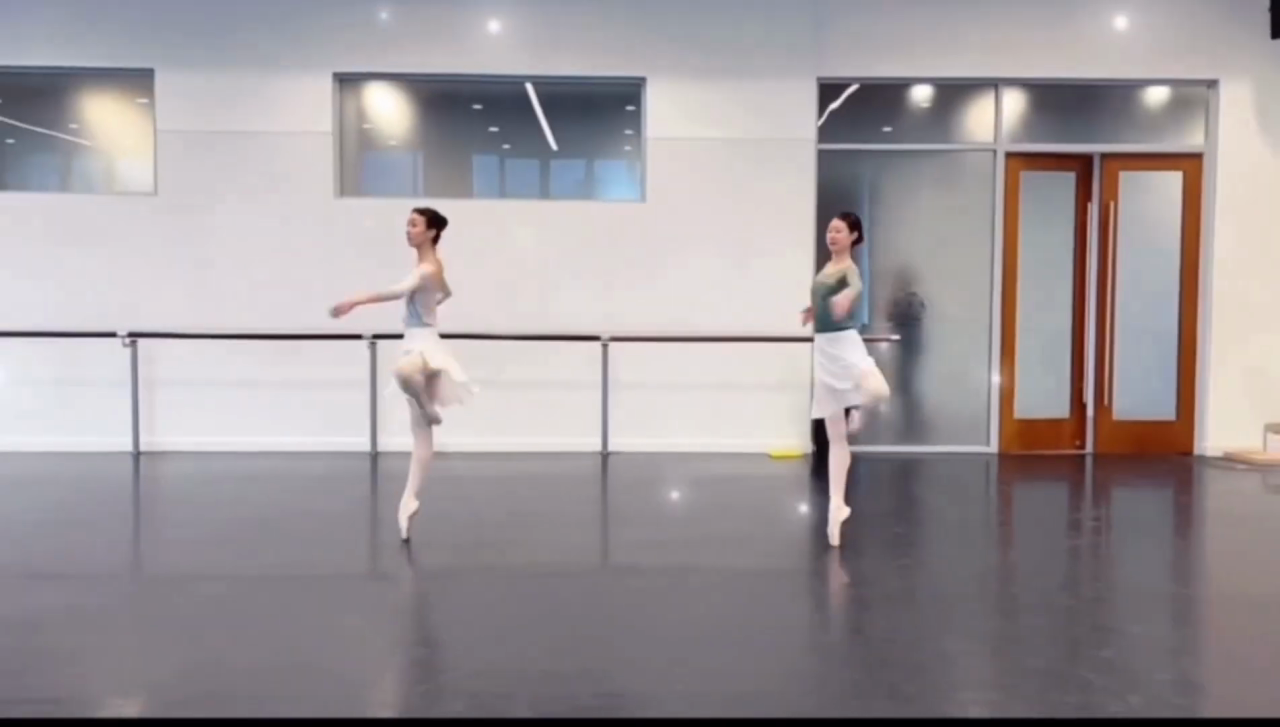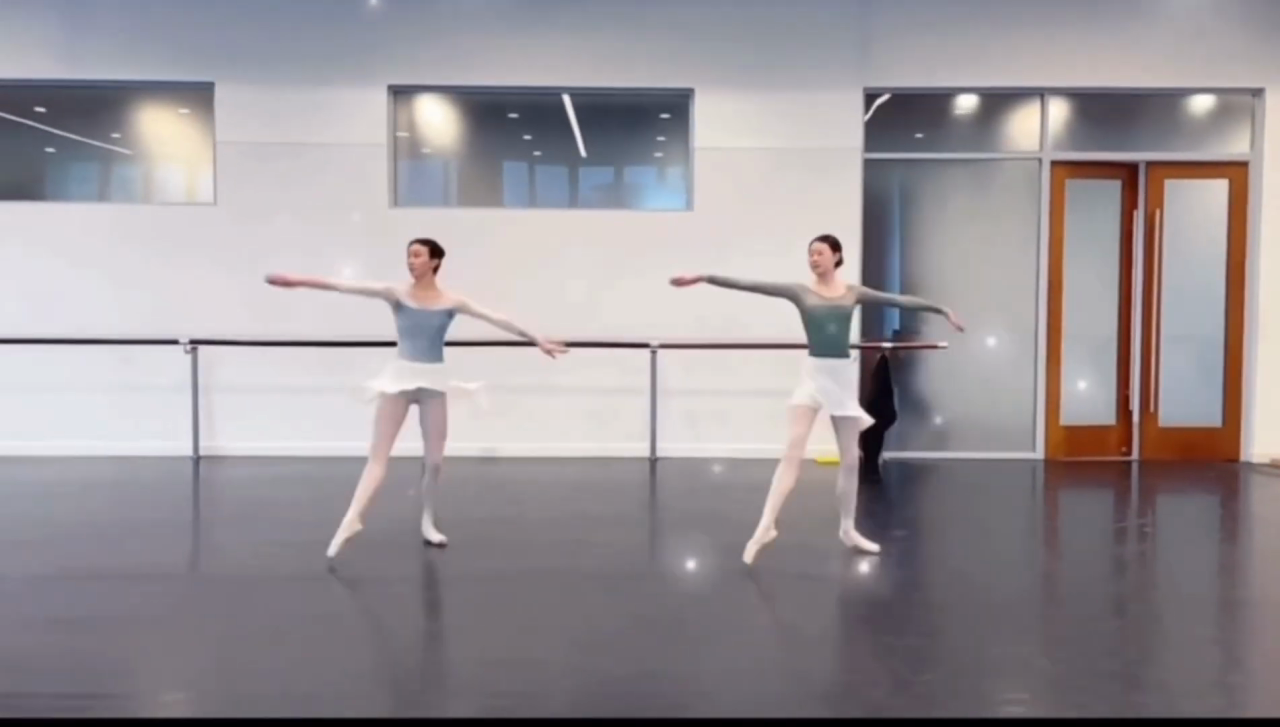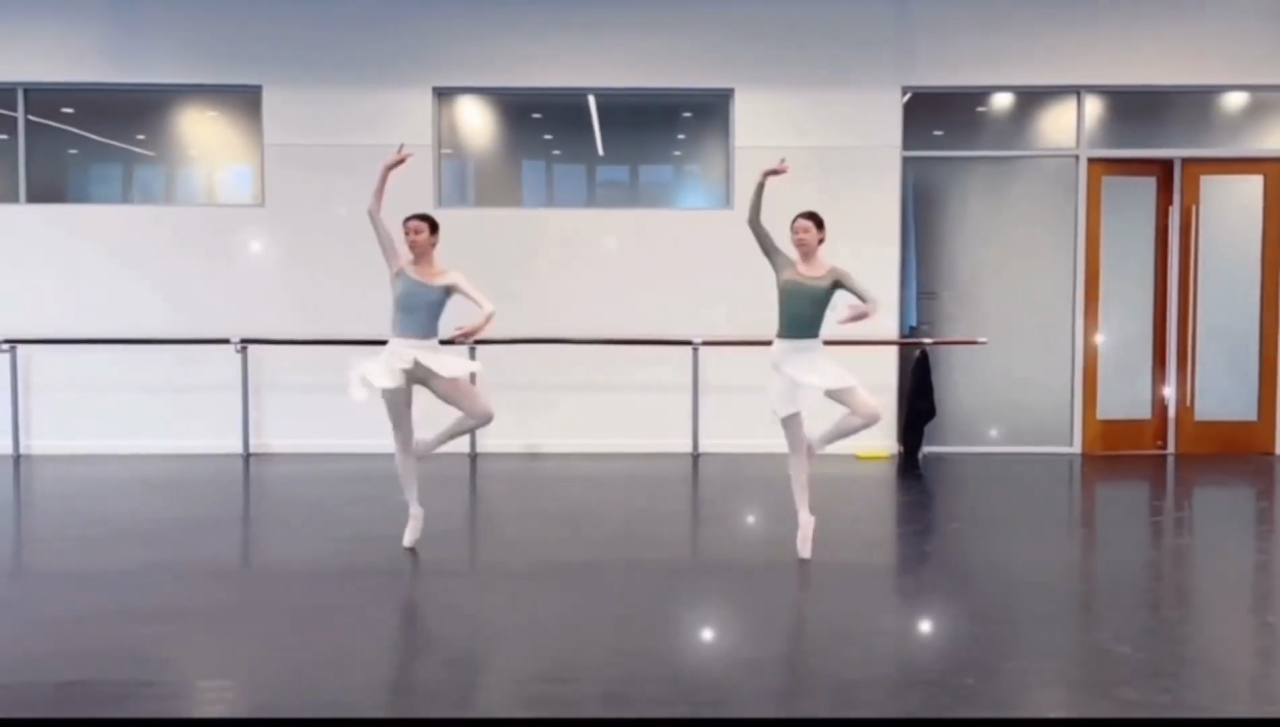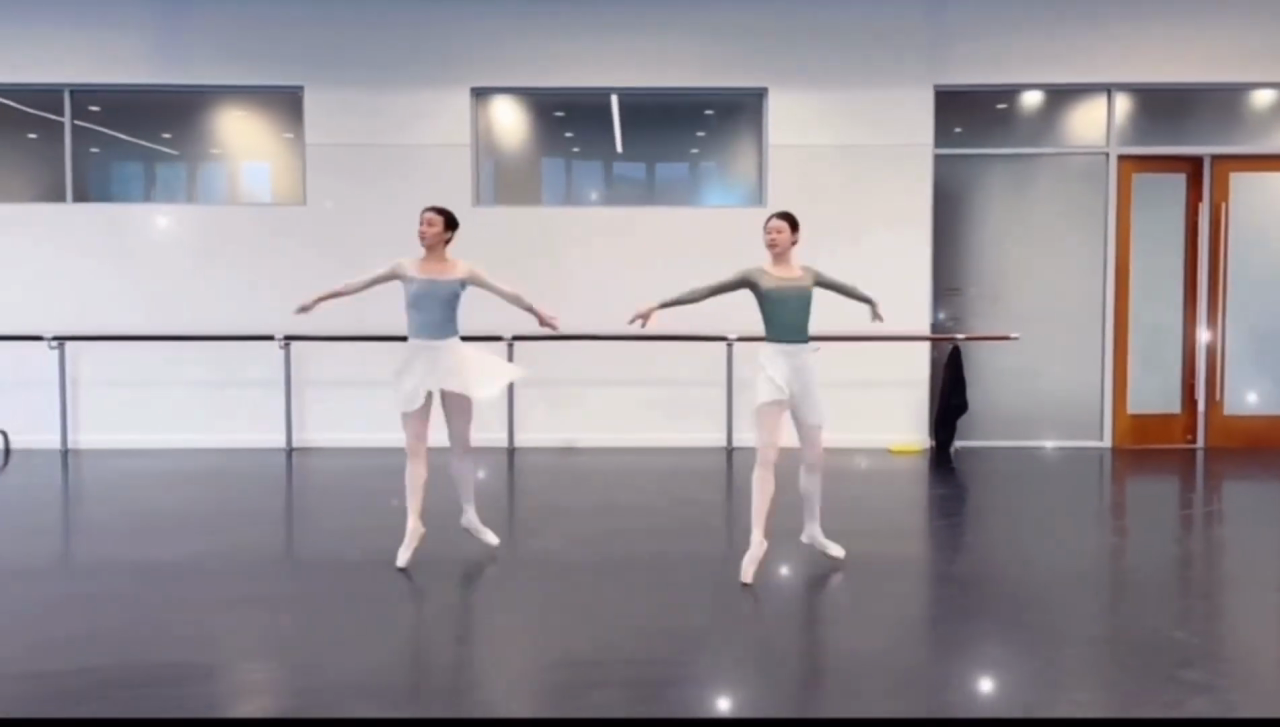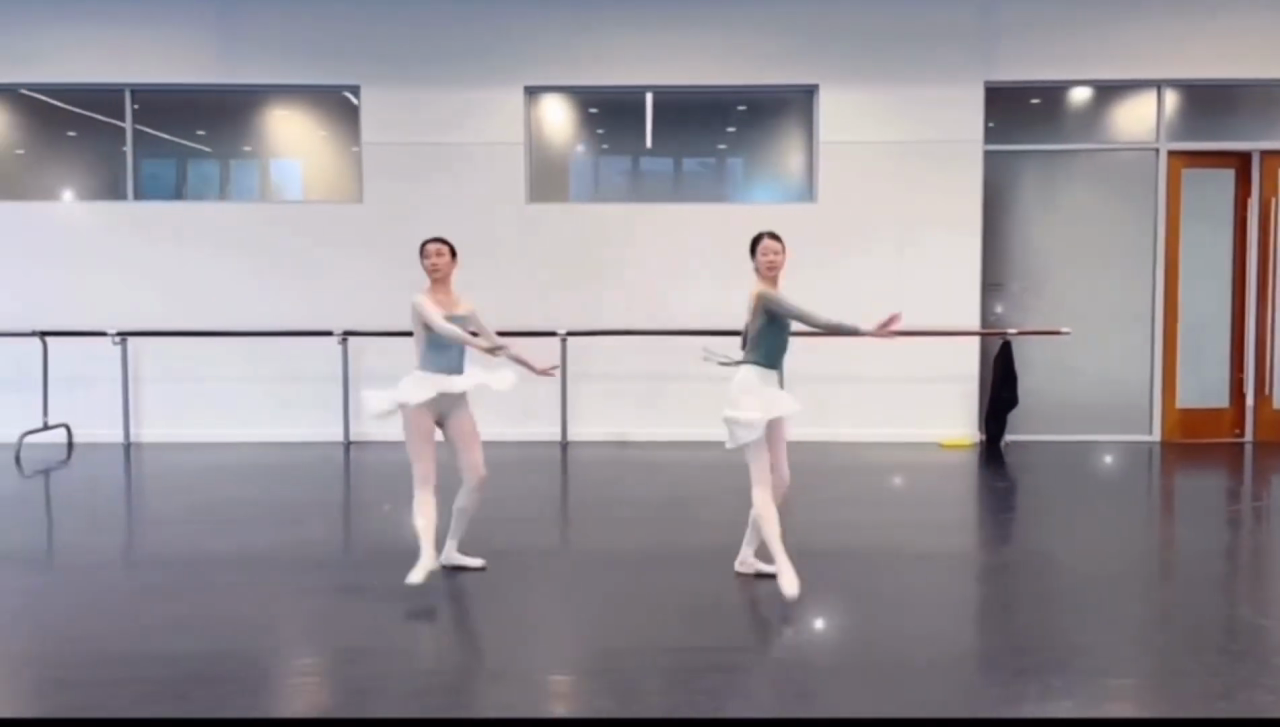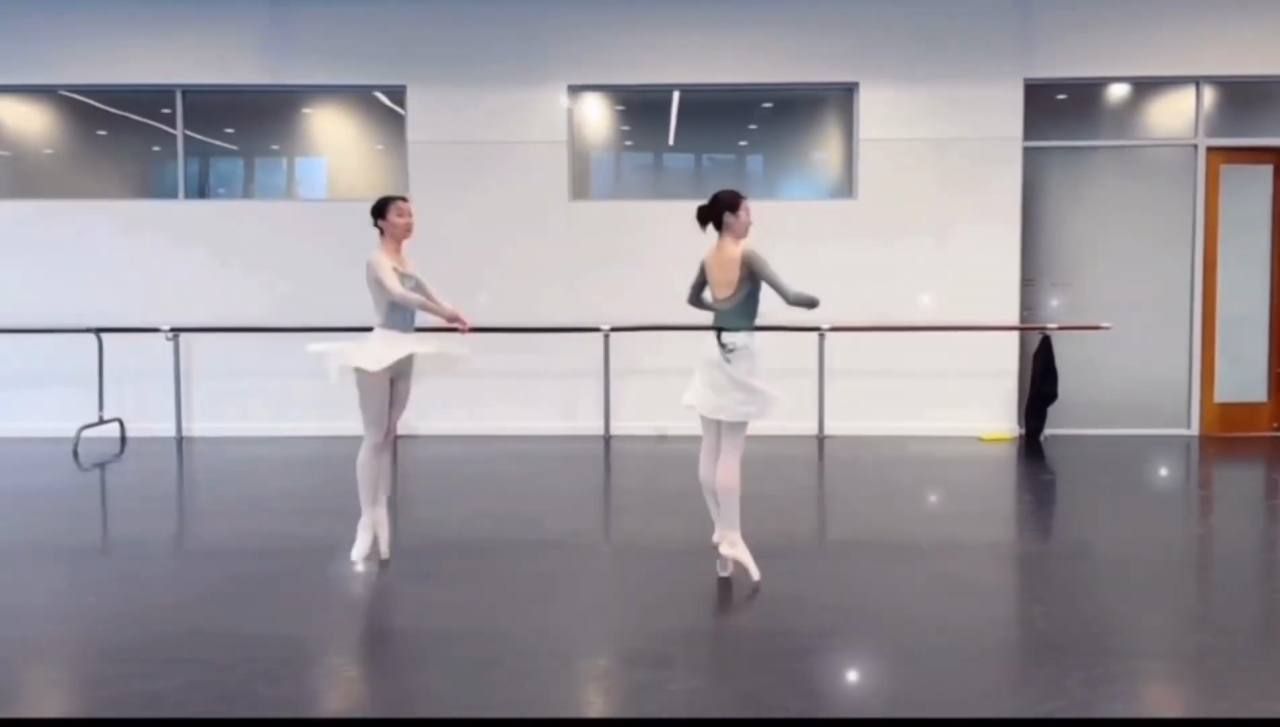
dt=0.7s
person 1, frame 1
left shoulder: (847, 269)
right shoulder: (826, 268)
left elbow: (856, 285)
left wrist: (847, 295)
right wrist: (815, 307)
left hip: (845, 348)
right hip: (823, 353)
left knee: (878, 392)
right knee: (834, 437)
left ankle: (857, 414)
right ankle: (835, 507)
person 1, frame 2
left shoulder: (854, 293)
right shoulder: (798, 290)
left elbow: (898, 300)
right elbow: (749, 285)
left wrist: (942, 310)
right wrist: (704, 277)
left hip: (842, 377)
right hip: (811, 376)
left knee: (851, 461)
right knee: (791, 455)
left ankle: (848, 530)
right ankle: (765, 527)
person 1, frame 3
left shoulder: (834, 272)
right shoulder: (781, 264)
left elbow: (864, 295)
right elbow: (753, 222)
left wrist: (869, 306)
right wrist: (763, 178)
left hip: (814, 356)
right hip: (785, 356)
left knee: (870, 412)
right knee: (795, 446)
left ankle: (814, 444)
right ankle: (804, 517)
person 1, frame 4
left shoulder: (809, 275)
right shoulder: (754, 274)
left elbow: (842, 287)
right elbow: (704, 291)
left wrist: (871, 302)
right wrist: (657, 306)
left hip: (802, 363)
right hip: (772, 362)
left knee: (814, 458)
right knee: (766, 457)
left ankle: (813, 530)
right ankle: (756, 541)
person 1, frame 5
left shoulder: (764, 297)
right shoulder: (767, 295)
left elbow: (747, 340)
right elbow: (812, 320)
right wrist: (866, 331)
left hip: (766, 387)
right hip: (753, 386)
left knee: (778, 480)
right knee: (763, 483)
left ankle: (746, 555)
right ankle: (782, 562)
person 1, frame 6
left shoulder: (711, 259)
right shoulder: (746, 256)
left elbow: (694, 299)
right elbow: (791, 298)
right wrist: (811, 300)
left hip: (717, 354)
right hip: (740, 352)
left knee: (711, 453)
right knee: (730, 453)
left ankle: (725, 534)
right ankle: (730, 537)
person 2, frame 1
left shoulder: (428, 269)
right shoulder: (432, 268)
left elbow: (399, 291)
right elbow: (445, 292)
left wrist: (355, 301)
left hip: (423, 344)
right hip: (421, 344)
left knee: (405, 374)
right knee: (420, 434)
left ankle: (426, 411)
right ankle: (410, 499)
person 2, frame 2
left shoulder: (452, 301)
right shoulder: (395, 292)
left elbow: (498, 320)
right elbow: (345, 286)
left wrist: (538, 341)
right wrist: (301, 281)
left hip: (434, 382)
right hip: (398, 381)
left knee: (434, 461)
right knee: (378, 456)
left ankle: (428, 523)
right ankle: (351, 519)
person 2, frame 3
left shoulder: (450, 279)
right shoulder: (397, 264)
left elbow: (487, 306)
right elbow: (374, 214)
left wrist: (479, 322)
right wrist: (386, 172)
left hip: (430, 358)
right hip: (395, 358)
left knee: (482, 412)
right knee: (403, 444)
left ankle: (429, 444)
right ankle: (414, 511)
person 2, frame 4
left shoulder: (464, 271)
right shoulder: (405, 268)
left elbow: (507, 294)
right elbow: (360, 283)
left wrist: (537, 313)
right wrist: (320, 298)
left hip: (453, 361)
right hip: (418, 363)
left knee: (461, 447)
right knee: (415, 451)
left ankle: (469, 514)
right ankle: (413, 526)
person 2, frame 5
left shoulder: (464, 306)
right shoulder: (422, 300)
left elbow: (492, 340)
right elbow: (441, 327)
left wrist: (531, 365)
right wrist: (477, 343)
left hip: (455, 396)
right hip: (422, 393)
left knee: (476, 477)
right knee: (425, 481)
left ankle: (449, 550)
right ankle: (427, 554)
person 2, frame 6
left shoulder: (403, 262)
right shoulder: (377, 259)
left elbow: (424, 295)
right elbow: (397, 294)
left wrist: (447, 313)
right wrist: (445, 312)
left hip: (398, 356)
right hip: (378, 356)
left knee: (384, 440)
right knee: (375, 440)
left ankle: (377, 515)
right ankle: (369, 519)
